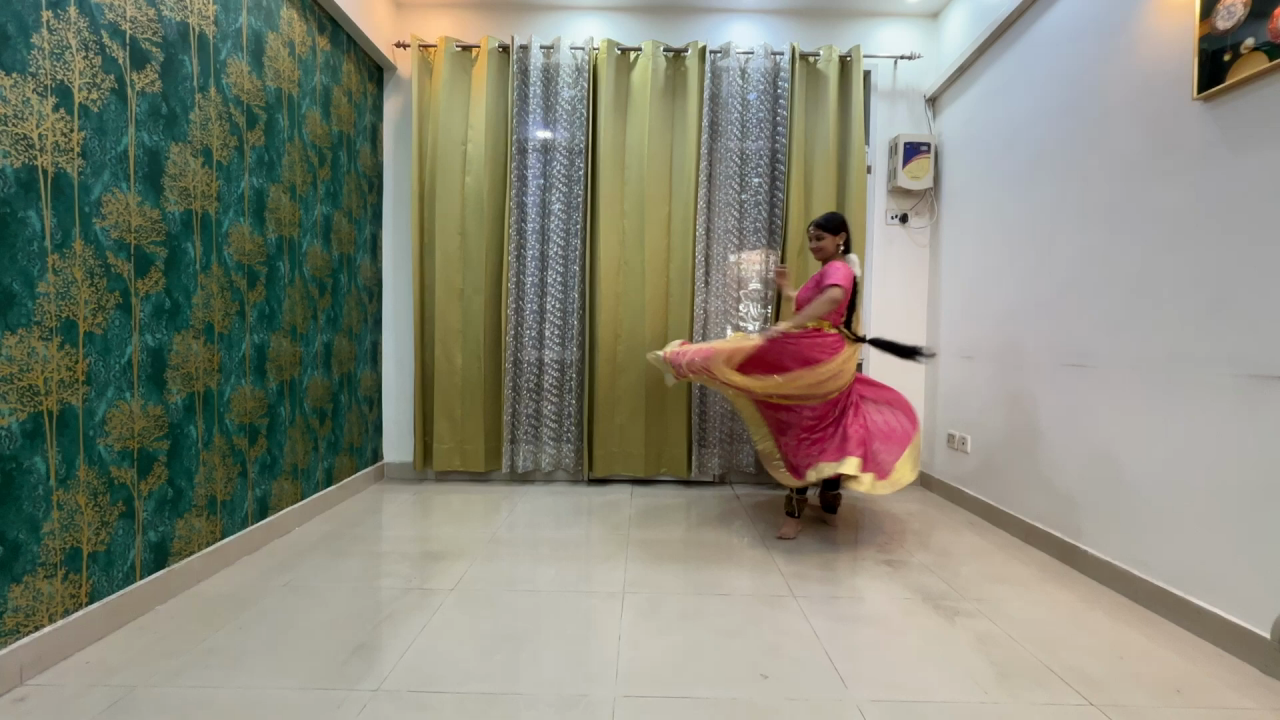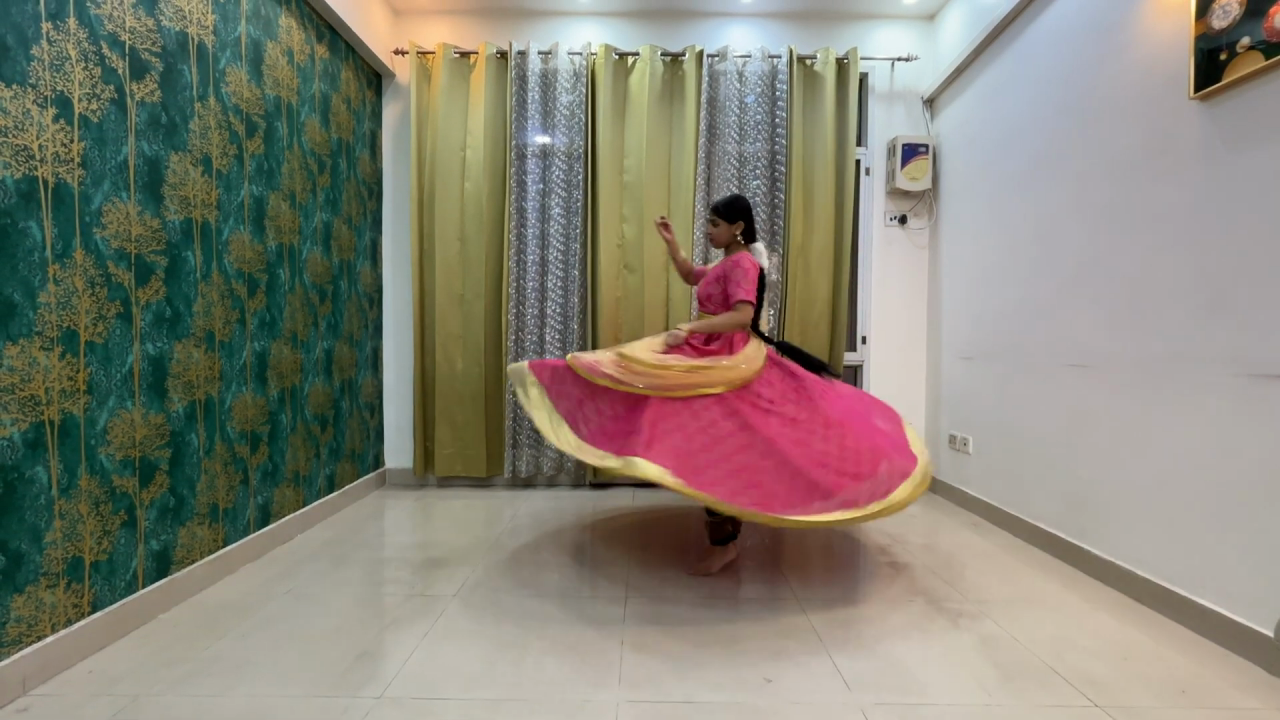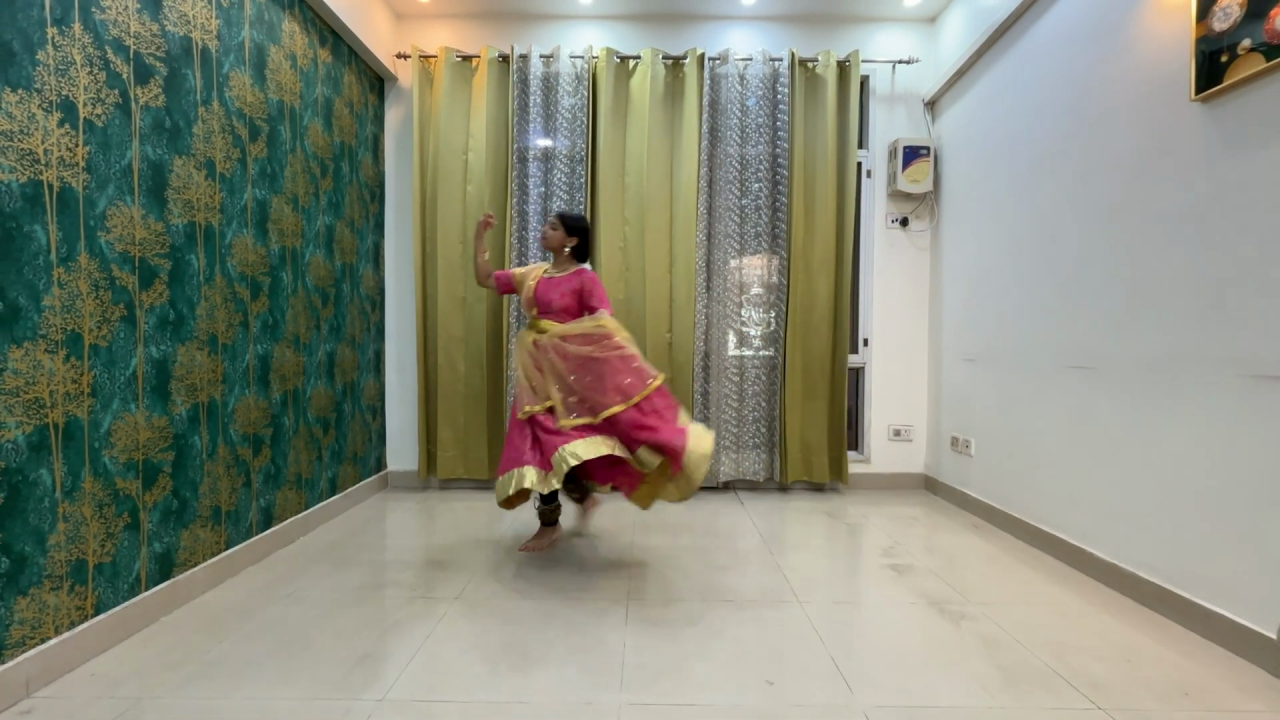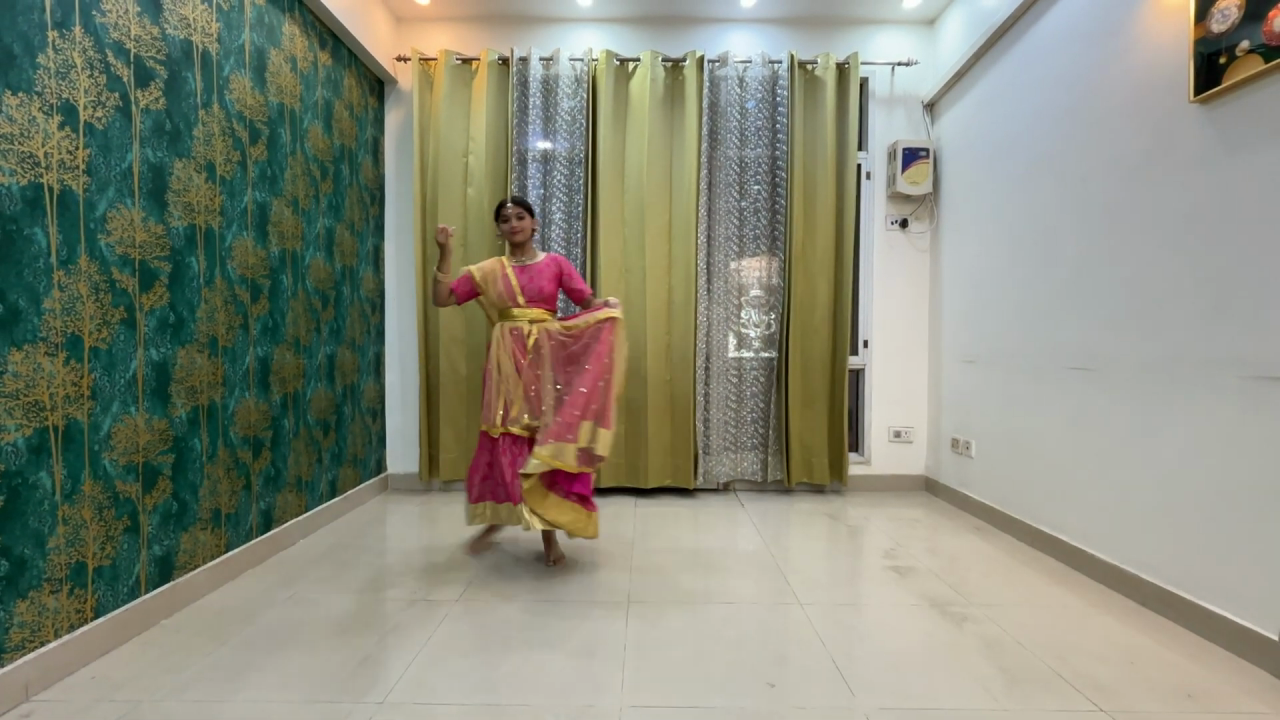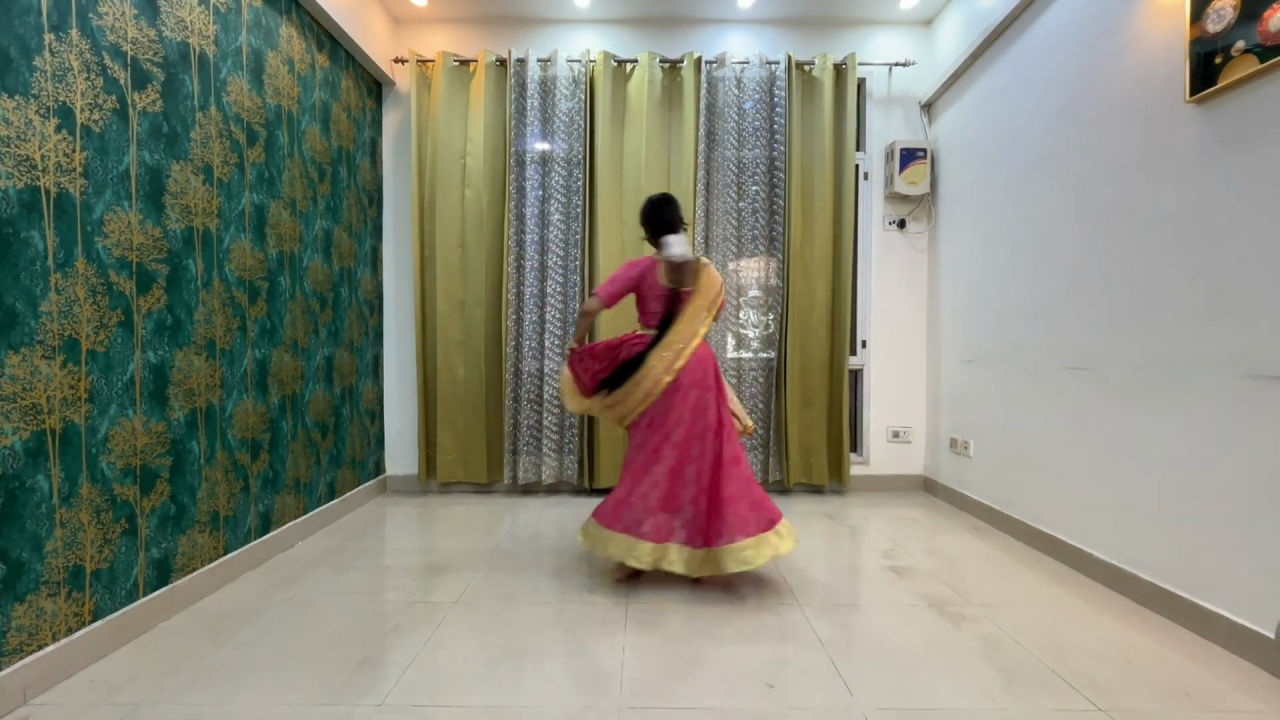
dt=1s
person 1, frame 1
left shoulder: (839, 269)
right shoulder: (824, 274)
left elbow: (835, 296)
left wrist: (785, 327)
right wrist: (785, 286)
left hip: (818, 354)
right hip: (809, 355)
left knee: (809, 433)
right knee: (825, 433)
left ankle: (794, 513)
right ankle: (829, 504)
person 1, frame 2
left shoulder: (742, 263)
right shoulder: (725, 263)
left elbow: (741, 314)
right elbow: (691, 275)
left wrist: (688, 329)
right wrist: (672, 245)
left hip: (724, 358)
right hip: (715, 353)
left knee: (704, 442)
right knee: (716, 442)
left ankle: (723, 541)
right ankle: (729, 526)
person 1, frame 3
left shoulder: (584, 278)
right shoulder: (533, 274)
left elbow: (606, 323)
right elbow: (485, 279)
left wrist: (604, 326)
right wrist: (480, 237)
left hip: (565, 362)
right hip: (534, 363)
left knee: (549, 435)
right knee: (539, 436)
left ankle: (548, 525)
right ankle: (586, 495)
person 1, frame 4
left shoulder: (555, 264)
right shoulder: (487, 270)
left elbow: (588, 302)
right elbow: (441, 299)
left wrist: (608, 305)
right wrist: (445, 252)
left hip: (549, 355)
right hip: (508, 357)
left knee: (548, 438)
right knee: (508, 439)
left ankle: (550, 533)
right ankle: (495, 519)
person 1, frame 5
left shoulder: (638, 269)
right shoulder: (707, 269)
left elbow: (589, 309)
right elbow: (715, 307)
left wrist: (580, 346)
left hip: (659, 366)
right hip: (698, 366)
left knee: (657, 462)
right knee: (703, 459)
left ankle: (637, 555)
right ankle: (715, 552)
